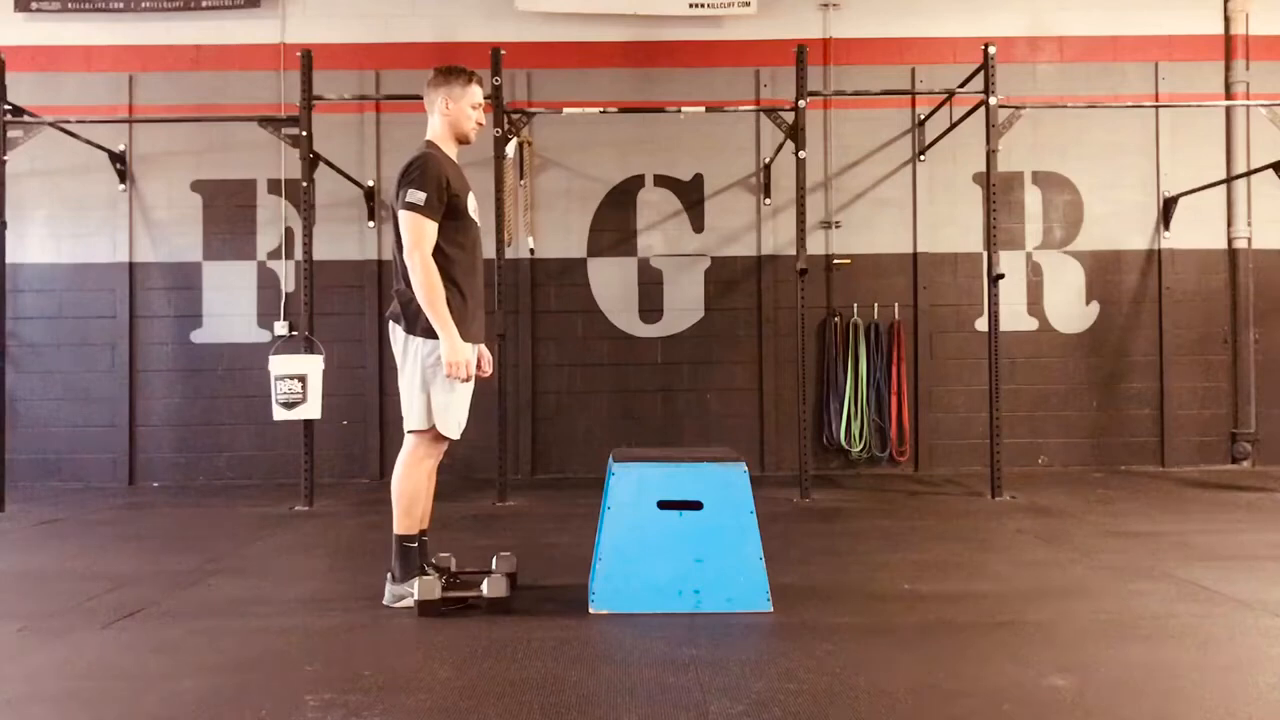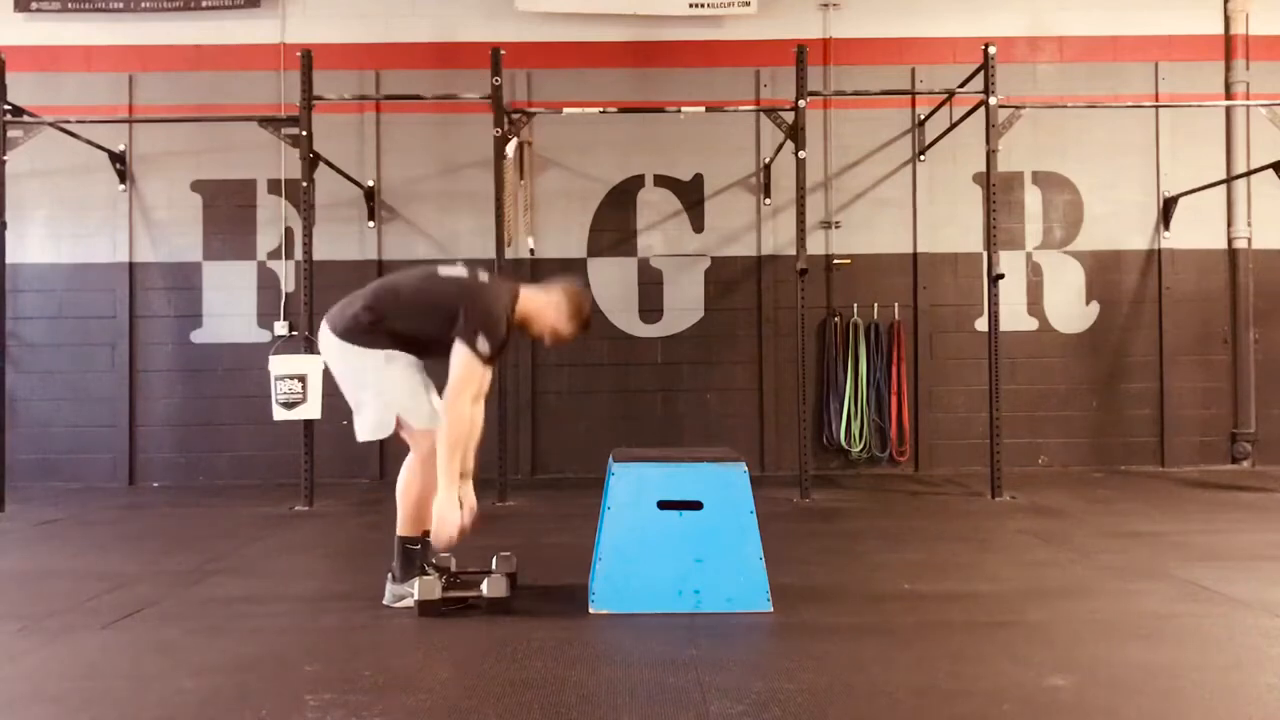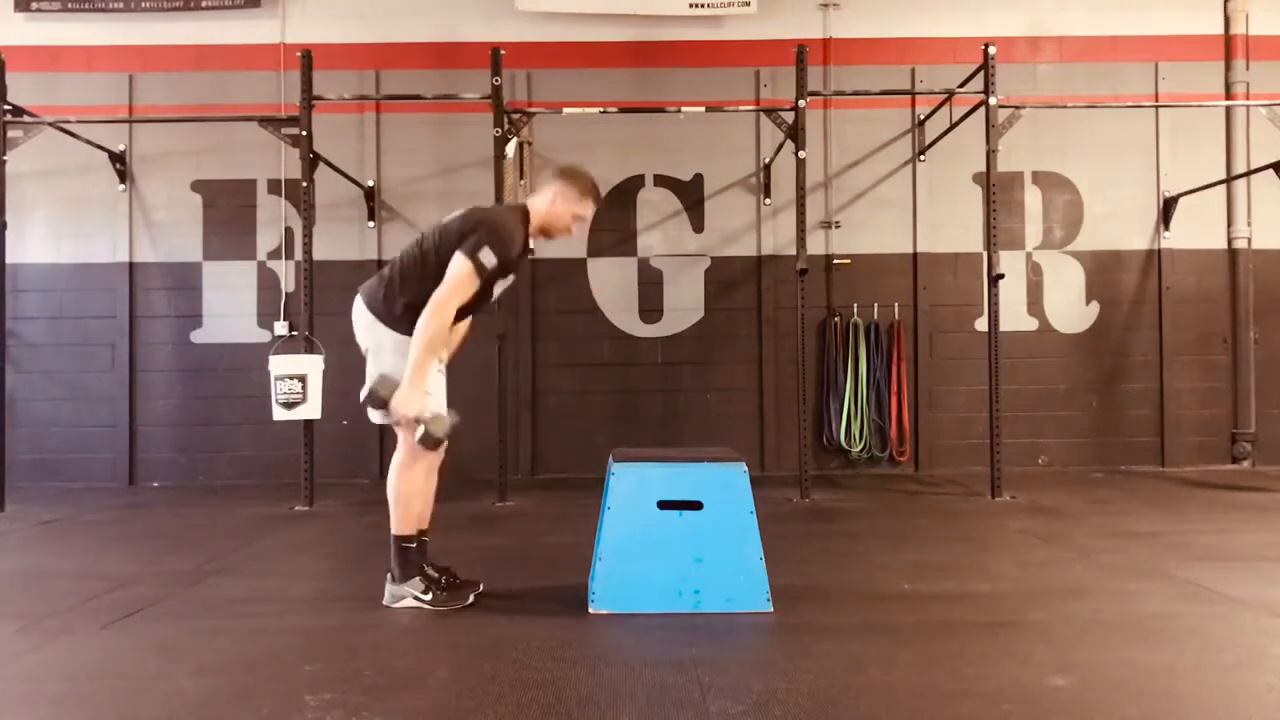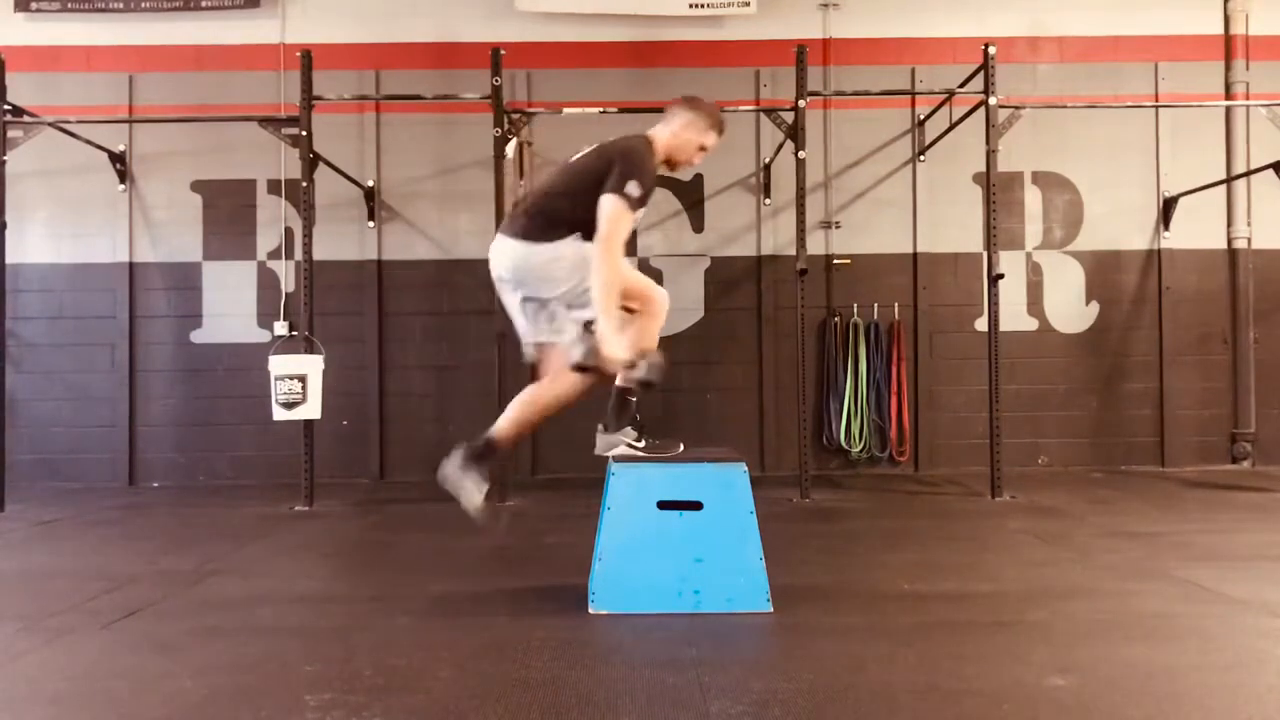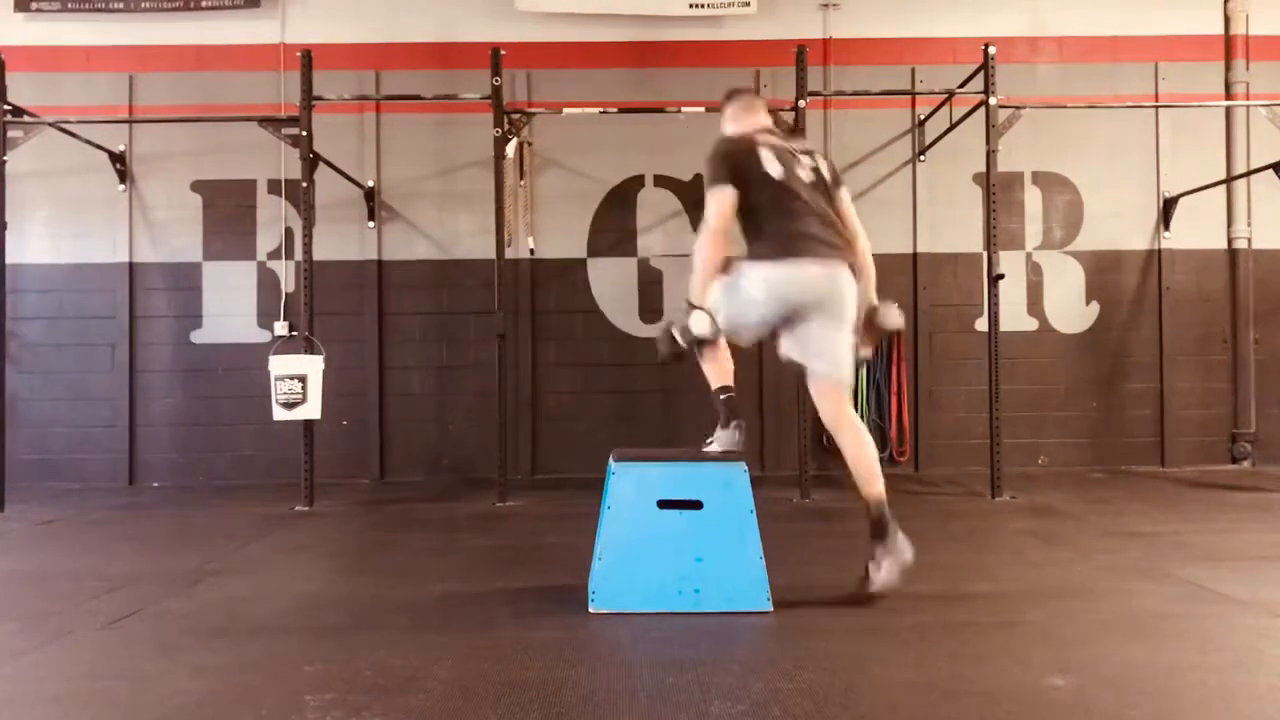
dt=1s
person 1, frame 1
left shoulder: (450, 172)
right shoulder: (426, 168)
right elbow: (418, 258)
left wrist: (472, 337)
right wrist: (449, 336)
left hip: (451, 334)
right hip: (433, 334)
left knee: (432, 445)
right knee: (424, 443)
left ankle: (418, 565)
right ankle: (403, 575)
person 1, frame 2
left shoulder: (496, 309)
right shoulder: (488, 312)
left elbow: (473, 400)
right elbow: (458, 402)
left wrist: (465, 479)
right wrist: (446, 491)
left hip: (379, 339)
right hip: (358, 339)
left knee: (431, 445)
right knee: (428, 440)
left ankle: (418, 563)
right ankle: (405, 578)
person 1, frame 3
left shoulder: (512, 236)
right shoulder: (501, 233)
left elbow: (462, 311)
right elbow: (442, 305)
left wrist: (431, 371)
right wrist: (413, 385)
left hip: (408, 322)
right hip: (393, 319)
left knee: (428, 442)
right knee: (420, 442)
left ankle: (417, 565)
right ankle: (405, 577)
person 1, frame 4
left shoulder: (626, 155)
right shoulder: (636, 162)
left elbow: (605, 246)
right elbow: (608, 246)
left wrist: (608, 319)
right wrist: (610, 330)
left hip: (516, 253)
right hip: (538, 251)
left knee: (572, 375)
right knee: (651, 301)
left ankle: (475, 459)
right ankle: (619, 428)
person 1, frame 5
left shoulder: (729, 150)
right shoulder: (814, 156)
left elbow: (715, 230)
right elbow: (855, 233)
left wrist: (696, 308)
right wrist: (871, 302)
left hip: (777, 273)
right hip: (833, 278)
left knee: (709, 327)
right knee: (839, 414)
left ankle: (727, 420)
right ankle: (887, 539)
